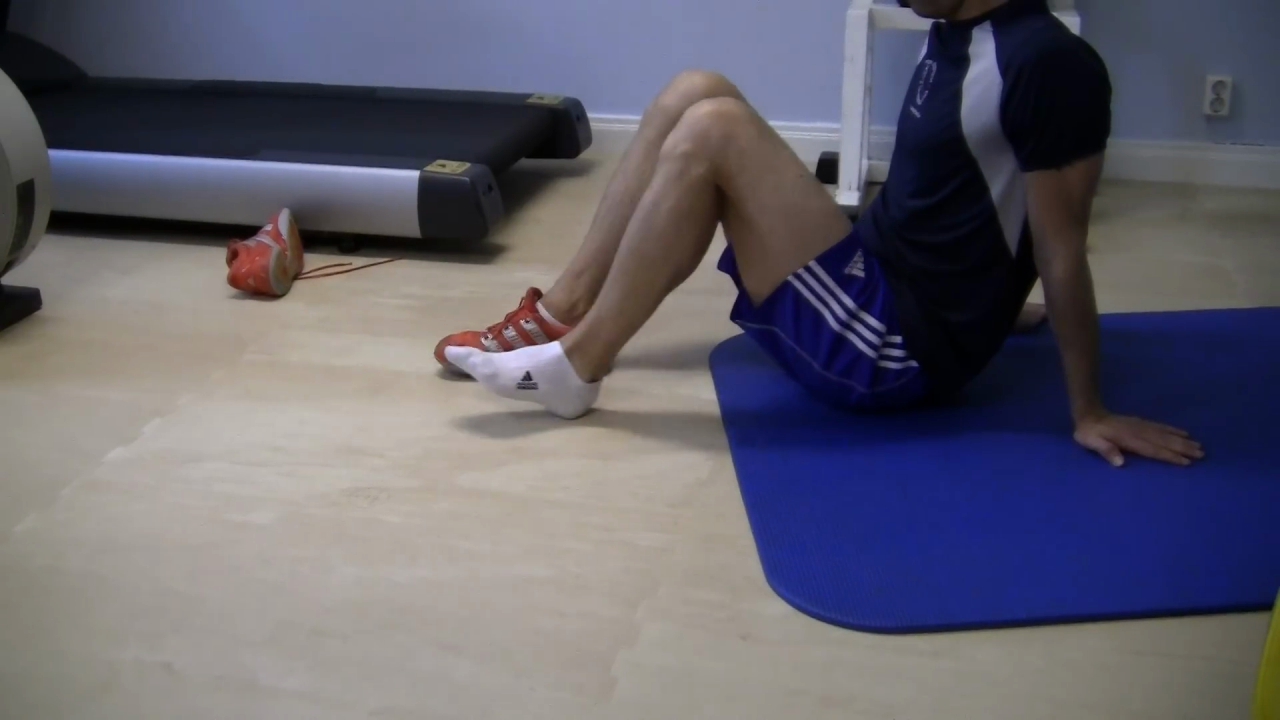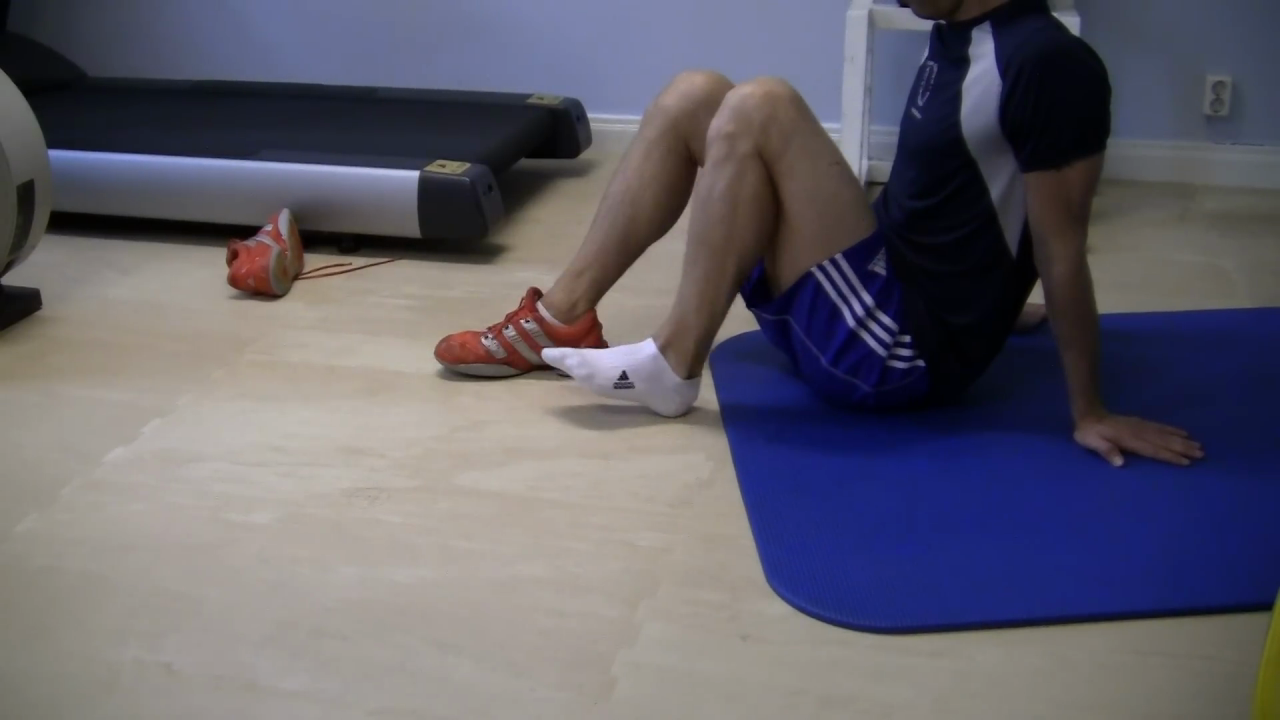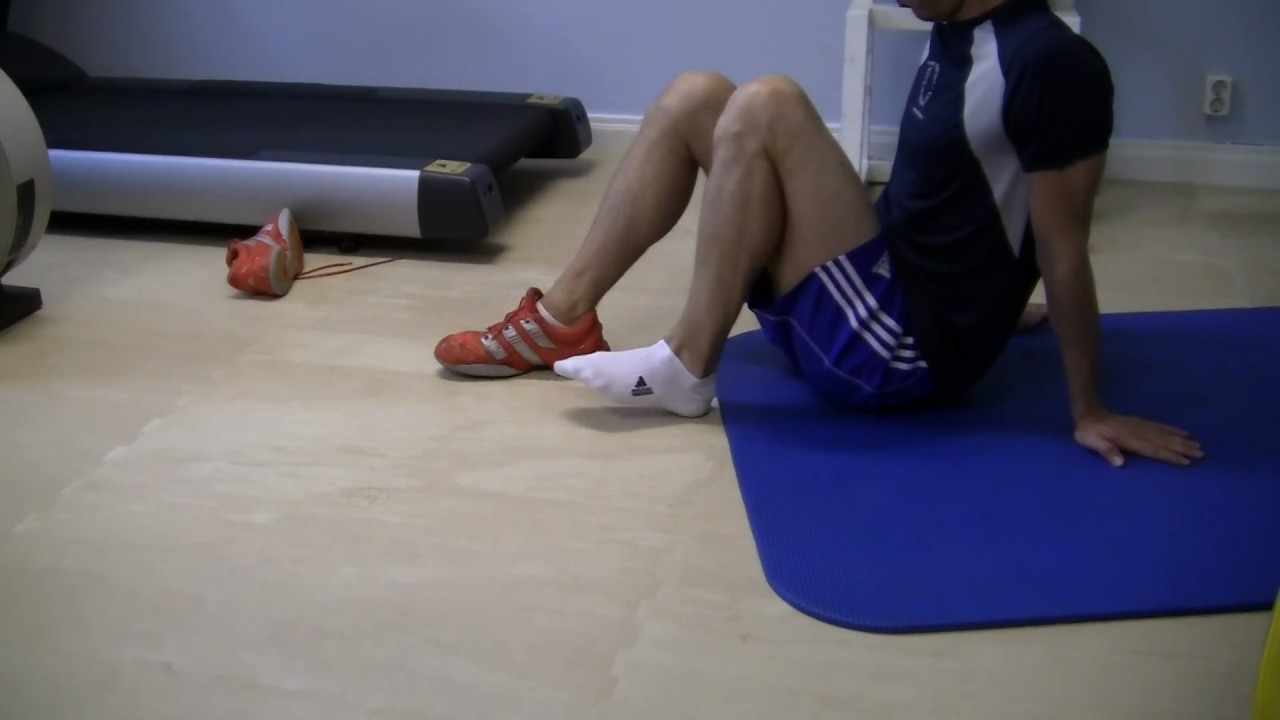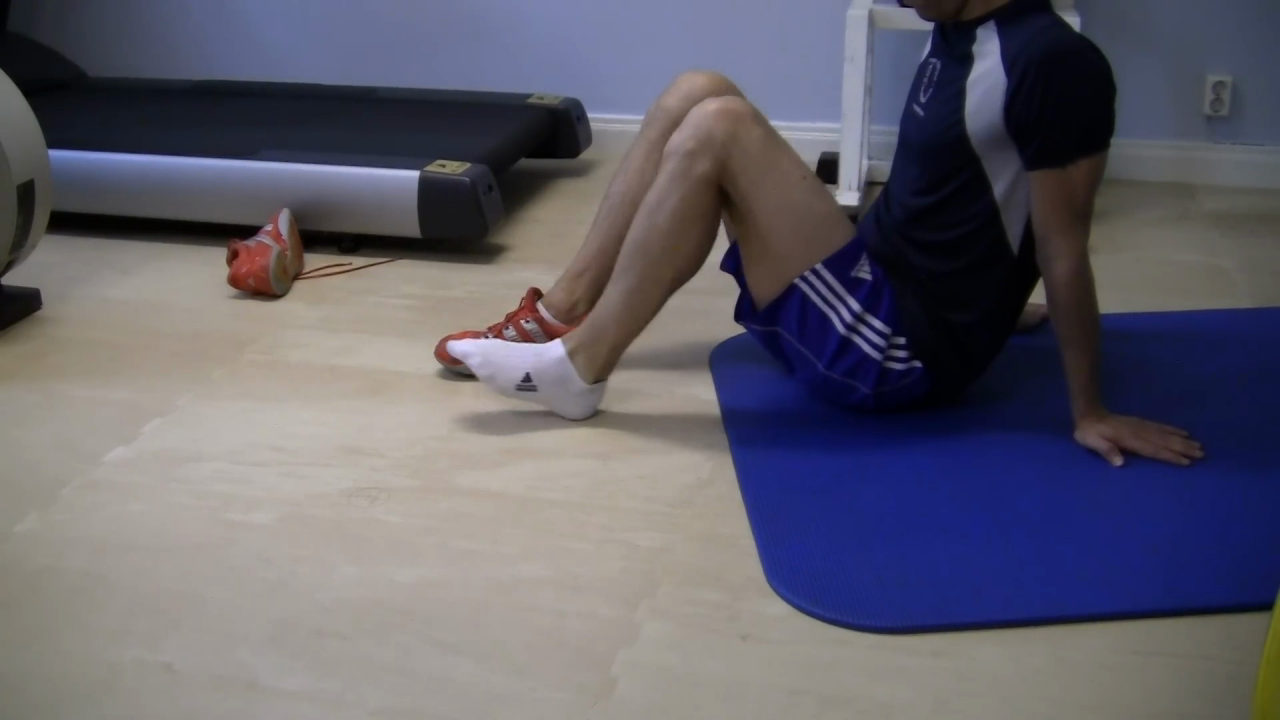
dt=0.7s
person 1, frame 1
left shoulder: (1046, 63)
left elbow: (1060, 251)
left wrist: (1088, 413)
left hip: (896, 347)
right hip: (870, 285)
left knee: (713, 130)
right knee: (693, 95)
left ankle: (574, 367)
right ankle: (561, 315)
person 1, frame 2
left shoulder: (1047, 64)
left elbow: (1061, 249)
left wrist: (1089, 413)
left hip: (903, 346)
right hip: (876, 289)
left knee: (759, 110)
right knee: (693, 97)
left ankle: (672, 365)
right ankle: (563, 317)
person 1, frame 3
left shoulder: (1049, 62)
left elbow: (1063, 249)
left wrist: (1090, 413)
left hip: (903, 348)
right hip: (875, 290)
left knee: (765, 107)
right knee: (695, 96)
left ankle: (686, 367)
right ankle: (562, 319)
person 1, frame 4
left shoulder: (1051, 63)
left elbow: (1063, 251)
left wrist: (1089, 412)
left hip: (898, 347)
right hip: (870, 287)
left knee: (715, 132)
right knee: (694, 96)
left ankle: (576, 368)
right ankle: (560, 316)
